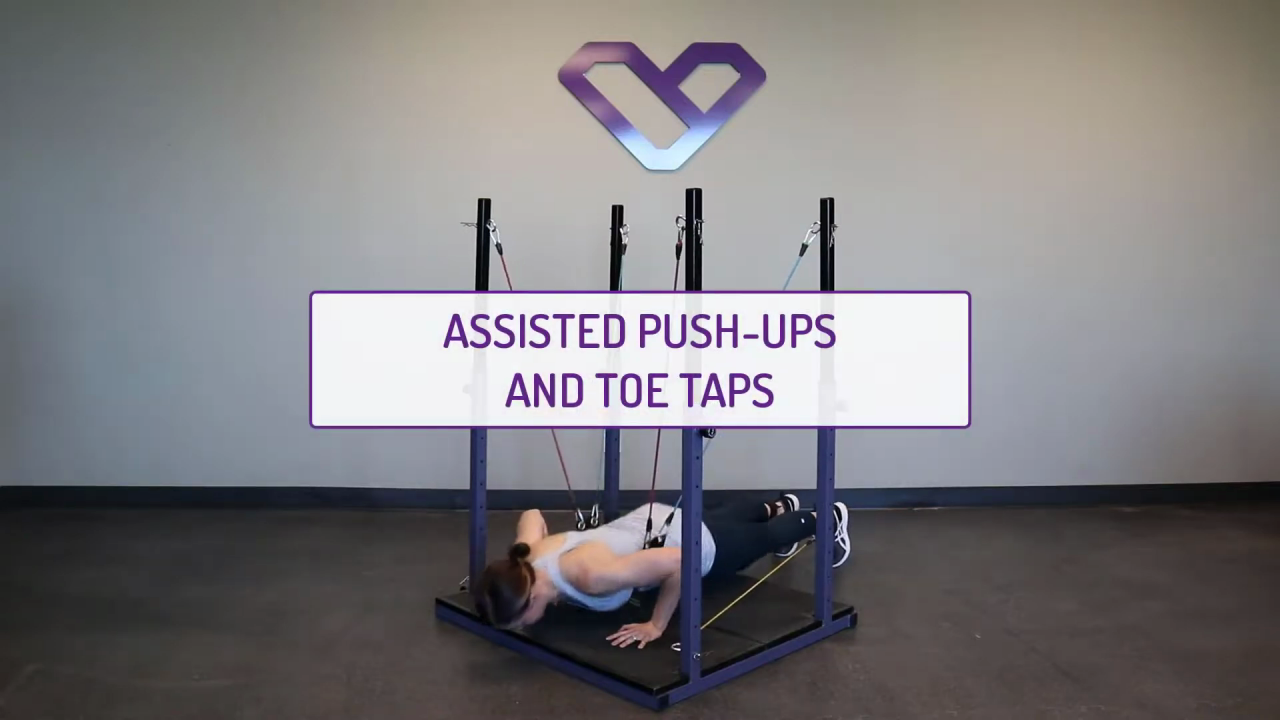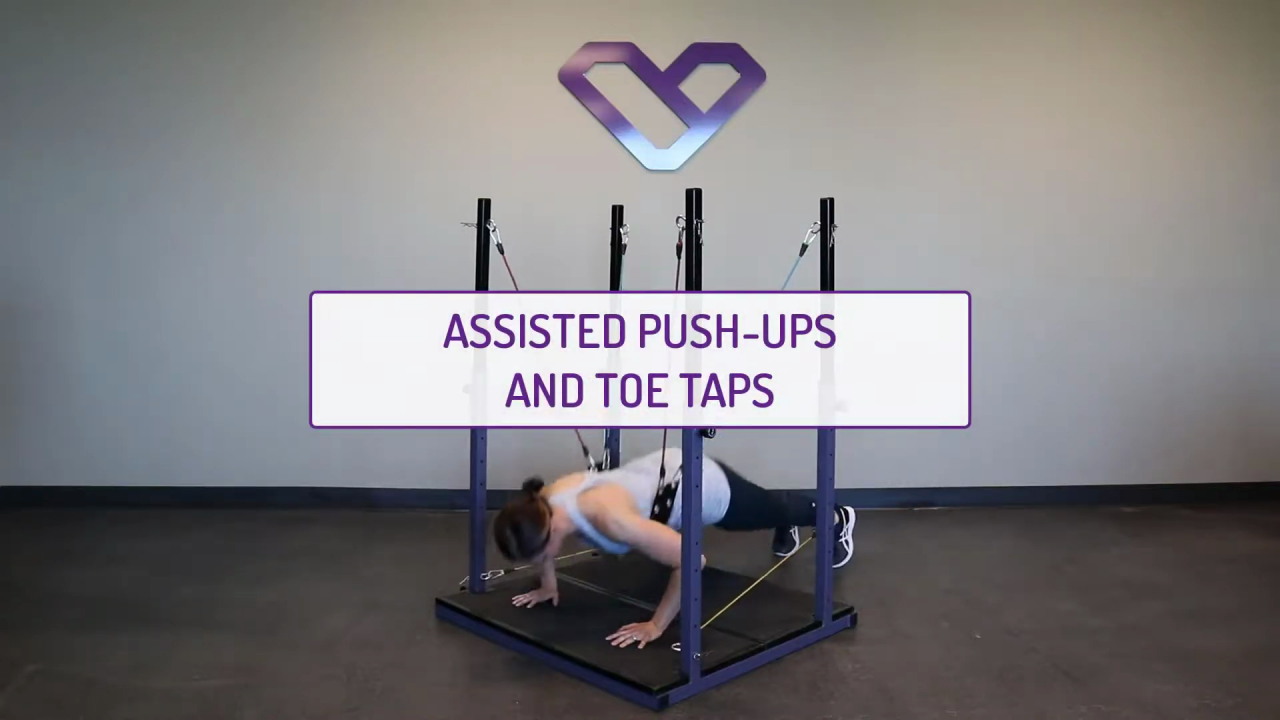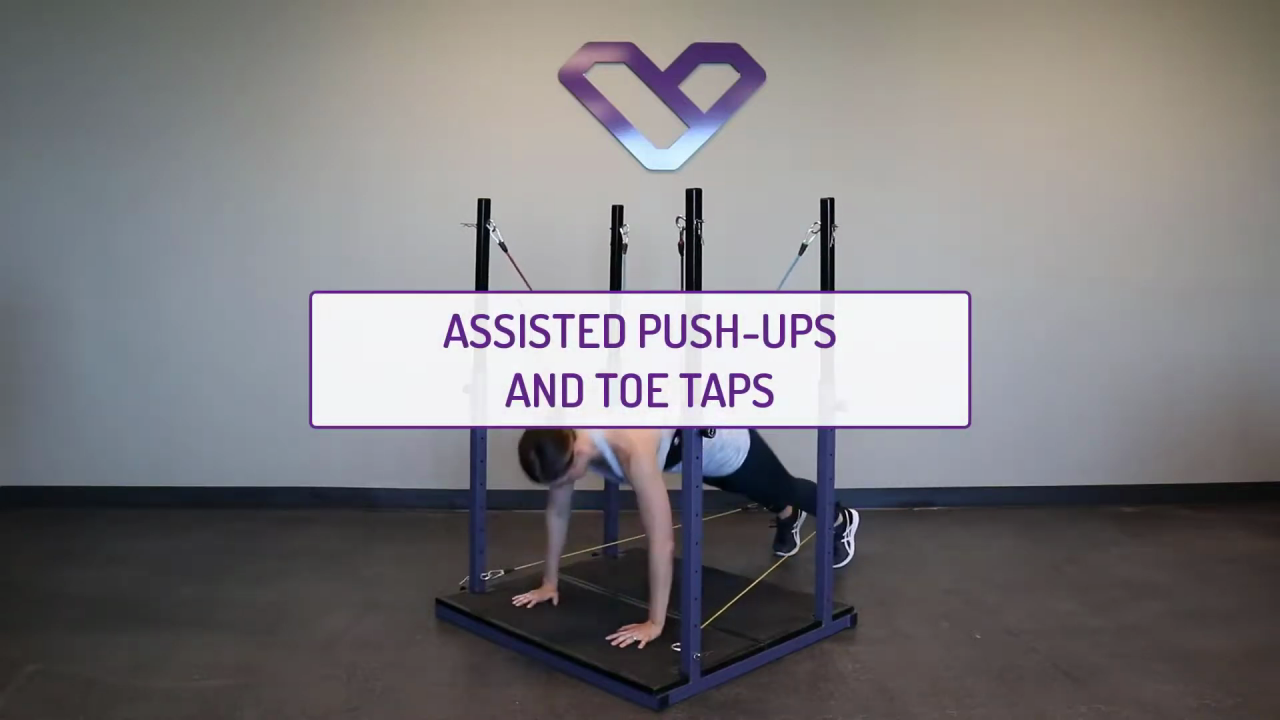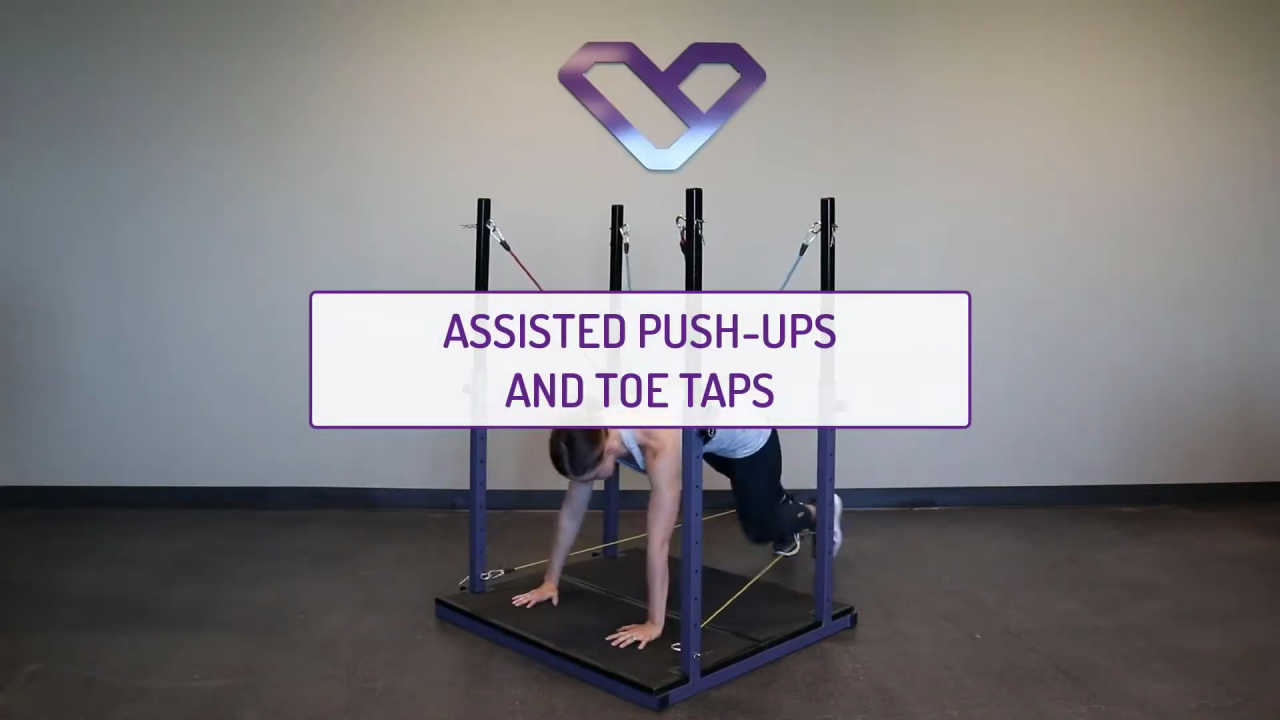
dt=0.3s
person 1, frame 1
left shoulder: (590, 574)
right shoulder: (529, 563)
left elbow: (680, 562)
right elbow: (531, 513)
left wrist: (655, 625)
right hip: (650, 522)
left knee: (766, 536)
right knee: (727, 517)
left ankle: (829, 519)
right ankle: (778, 506)
person 1, frame 2
left shoulder: (608, 518)
right shoulder: (544, 504)
left wrist: (656, 625)
right wrist: (547, 585)
left hip: (704, 488)
right hip: (662, 470)
left knee: (777, 511)
left ankle: (837, 519)
right ankle: (787, 531)
person 1, frame 3
left shoulder: (631, 448)
right shoulder: (568, 440)
left elbow: (661, 542)
right elbow: (557, 512)
left wrist: (655, 622)
right wrist: (549, 582)
left hip: (724, 444)
left knee: (784, 489)
right knee: (765, 493)
left ankle: (842, 520)
right ankle: (789, 517)
person 1, frame 4
left shoulder: (659, 446)
right shoulder: (593, 438)
left elbow: (658, 542)
right elbow: (571, 510)
left wrist: (654, 623)
right wrist: (550, 581)
left hip: (747, 430)
right hip: (709, 431)
left knee: (761, 527)
right knee: (753, 494)
left ankle: (821, 515)
right ankle: (789, 507)
